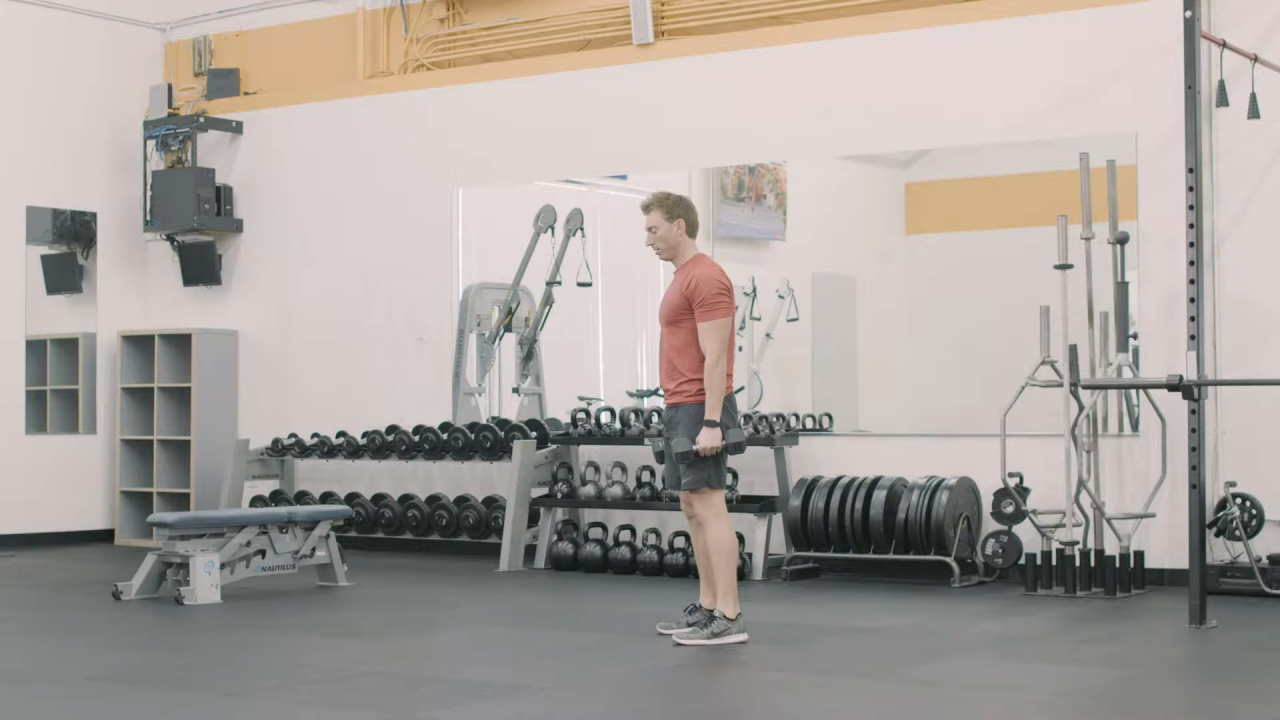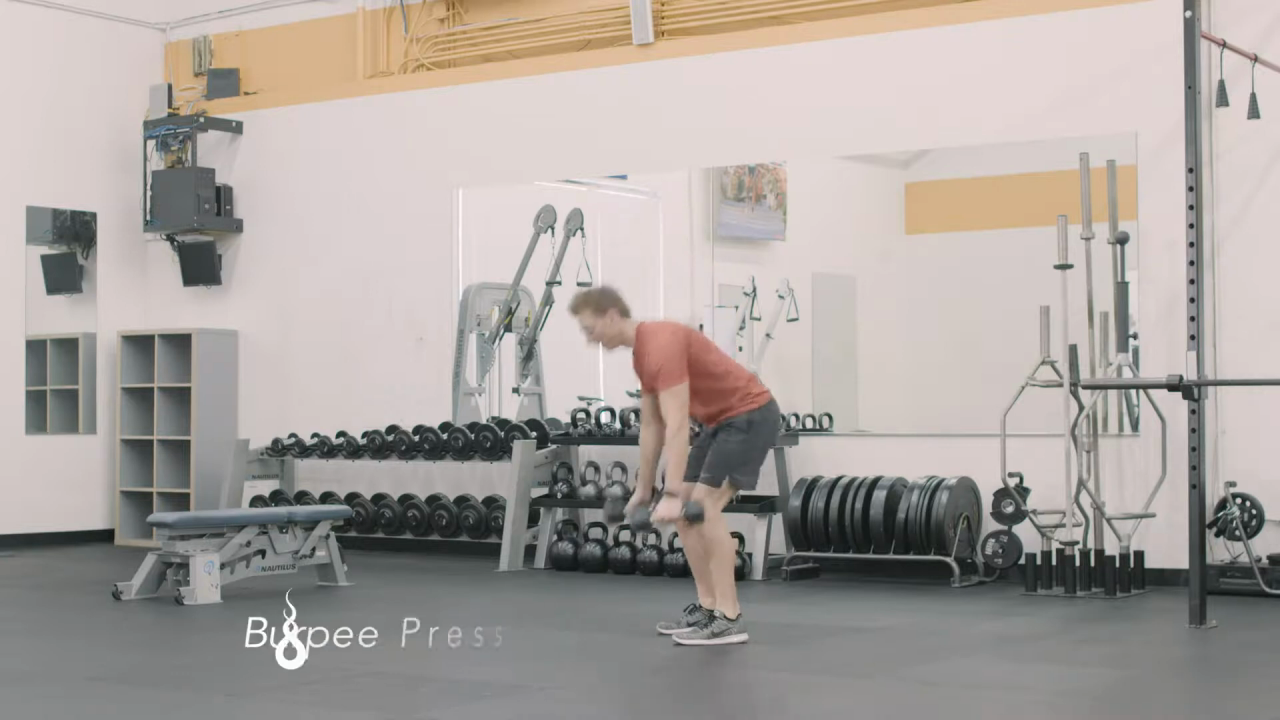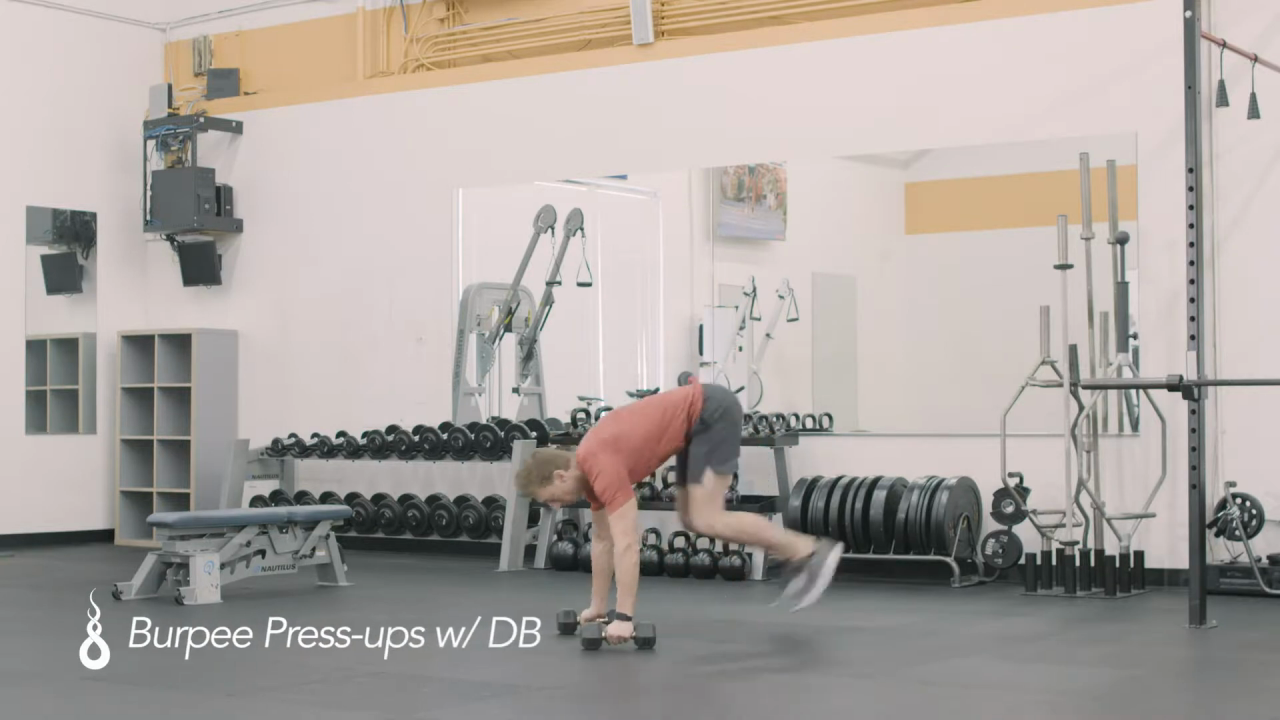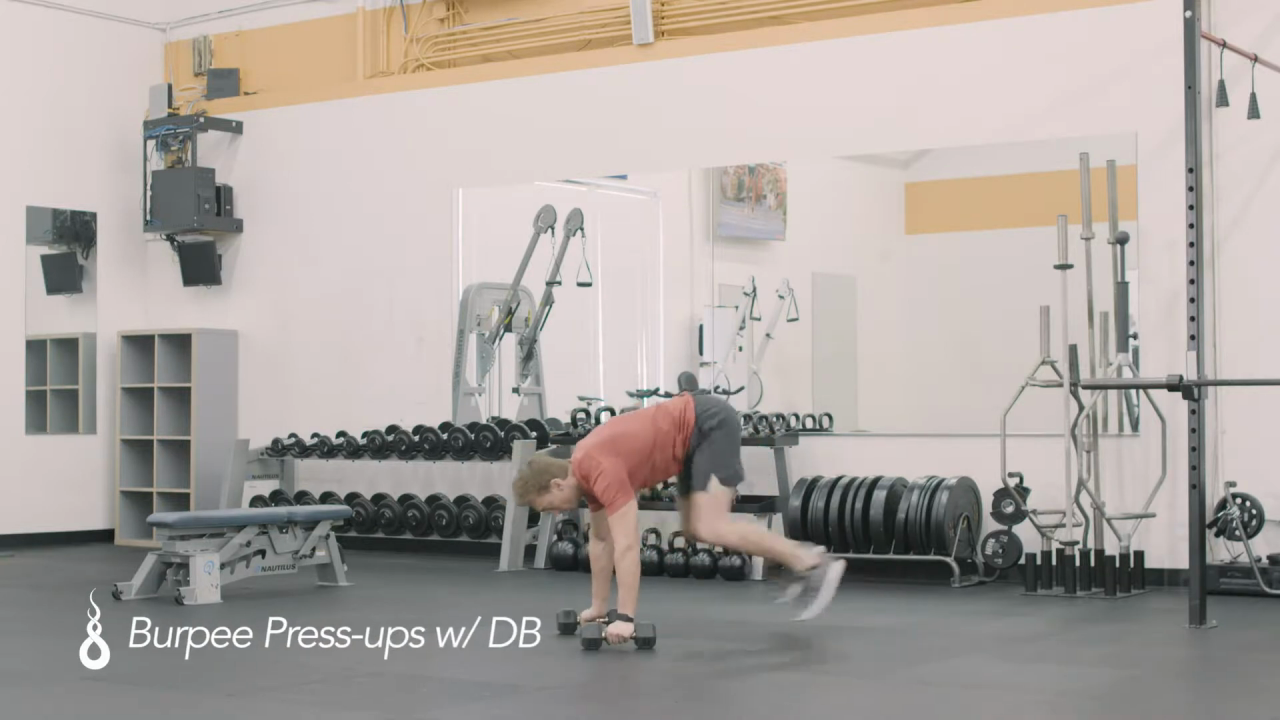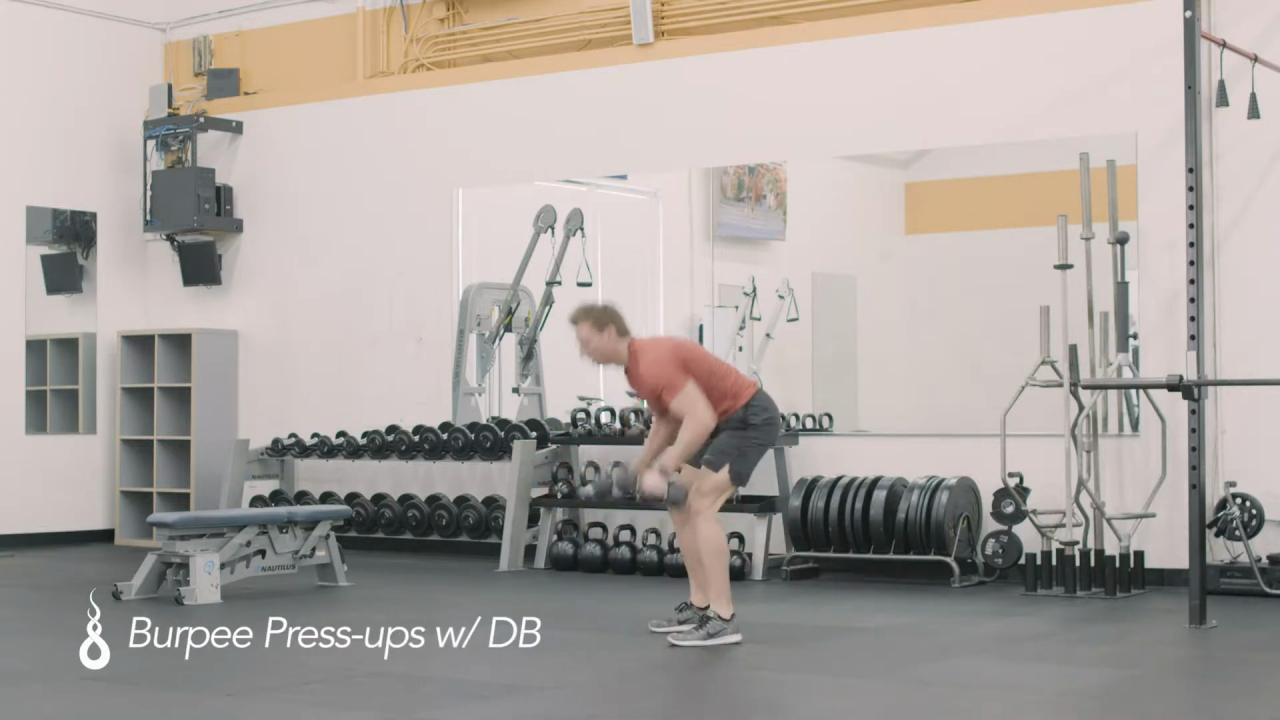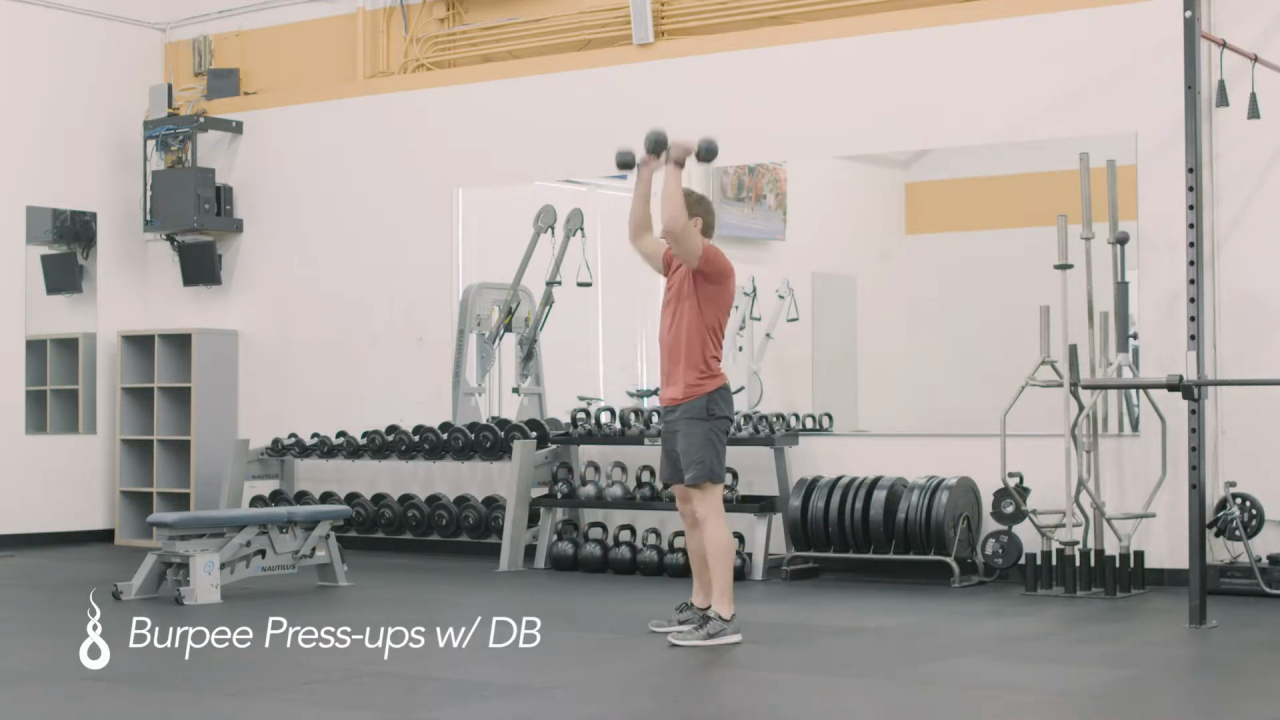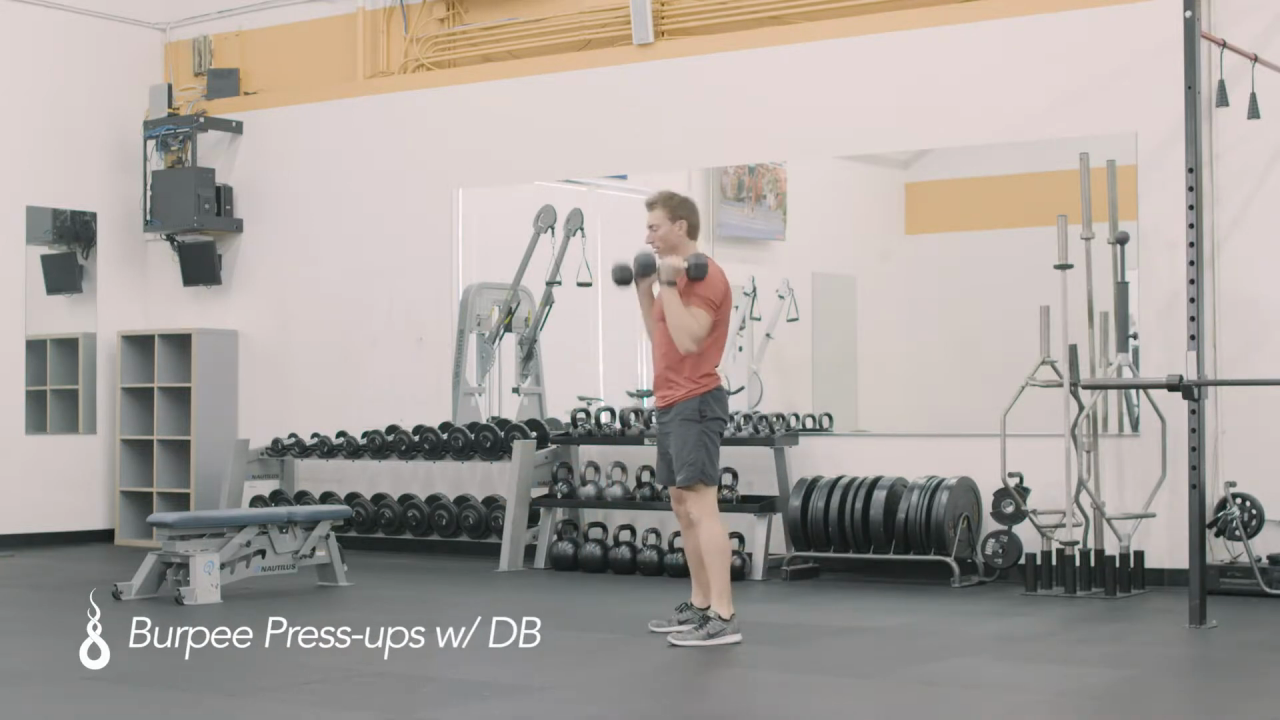
dt=0.7s
person 1, frame 1
left shoulder: (705, 278)
right shoulder: (683, 279)
left elbow: (715, 358)
left wrist: (711, 423)
left hip: (701, 411)
right hip: (682, 410)
left knee: (709, 509)
right knee: (693, 510)
left ankle: (729, 618)
right ankle: (708, 607)
person 1, frame 2
left shoulder: (661, 345)
right shoulder: (642, 351)
left elbow: (676, 428)
right elbow: (651, 427)
left wrist: (671, 497)
right wrist: (643, 488)
left hip: (750, 417)
right hip: (725, 419)
left knee: (702, 507)
right knee: (686, 505)
left ankle: (728, 619)
right ankle: (707, 608)
person 1, frame 3
left shoulder: (601, 470)
right shoulder: (590, 468)
left elbow: (626, 544)
right elbow: (601, 539)
left wrist: (623, 618)
right wrist: (598, 605)
left hip: (709, 412)
right hip: (697, 418)
left knee: (704, 518)
right knee: (690, 518)
left ankle: (809, 553)
right ankle: (796, 560)
person 1, frame 4
left shoulder: (600, 471)
right shoulder: (583, 474)
left elbow: (625, 545)
right elbow: (600, 539)
left wrist: (625, 618)
right wrist: (598, 604)
left hip: (709, 424)
right hip: (695, 431)
left knee: (709, 528)
right knee: (695, 528)
left ankle: (811, 564)
right ankle: (803, 557)
person 1, frame 5
left shoulder: (654, 361)
right shoulder: (637, 365)
left elbow: (700, 418)
right elbow: (666, 423)
left wrist: (665, 470)
right wrist: (639, 468)
left hip: (751, 417)
right hip: (728, 420)
left knee: (699, 505)
right knee: (680, 504)
left ankle: (723, 619)
right ankle: (700, 606)
person 1, frame 6
left shoulder: (712, 266)
right shoulder: (682, 268)
left elbow: (673, 224)
right elbow: (638, 235)
left wrist: (674, 168)
right wrist: (645, 173)
left hip: (703, 405)
right hip: (677, 404)
left knee: (706, 507)
right knee: (689, 508)
left ankle: (724, 618)
right ankle: (701, 604)
person 1, frame 7
left shoulder: (706, 277)
right shoulder: (679, 284)
left elbow: (687, 342)
right elbow: (659, 337)
left wrist: (669, 286)
right wrist: (644, 286)
left hip: (696, 405)
right hip: (672, 407)
left knee: (700, 509)
right knee: (684, 509)
left ankle: (723, 618)
right ankle: (700, 606)
